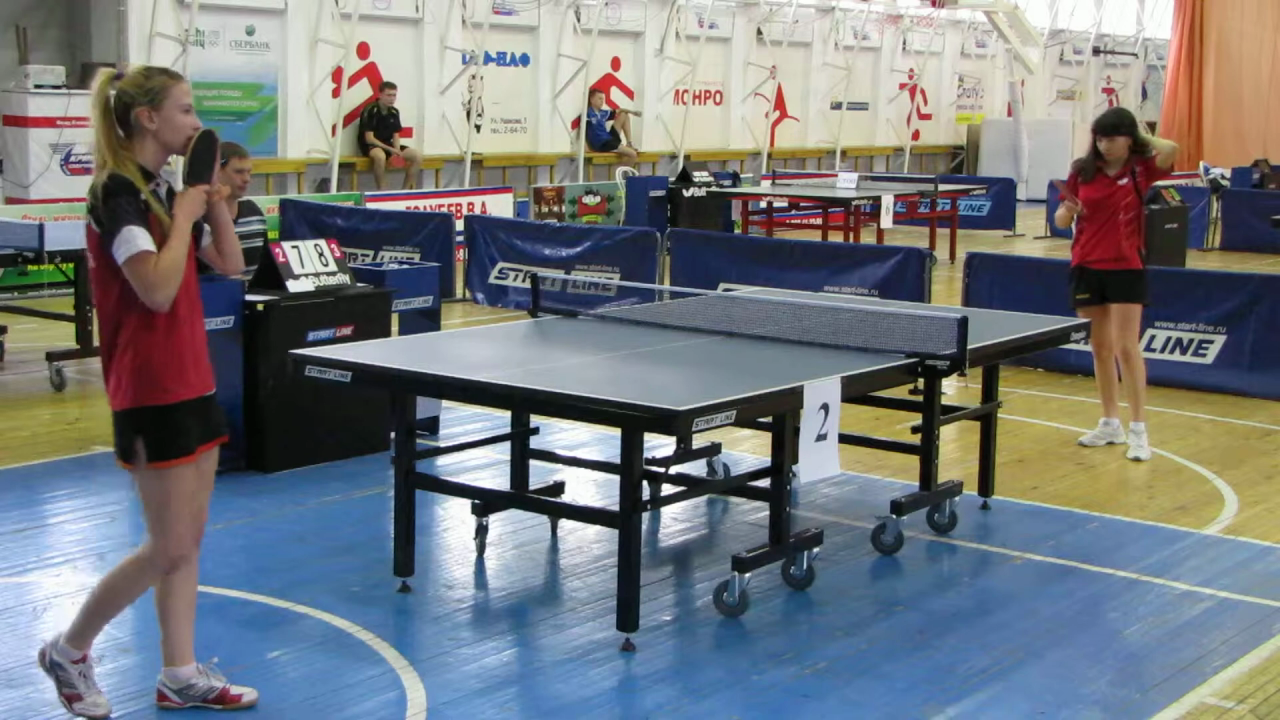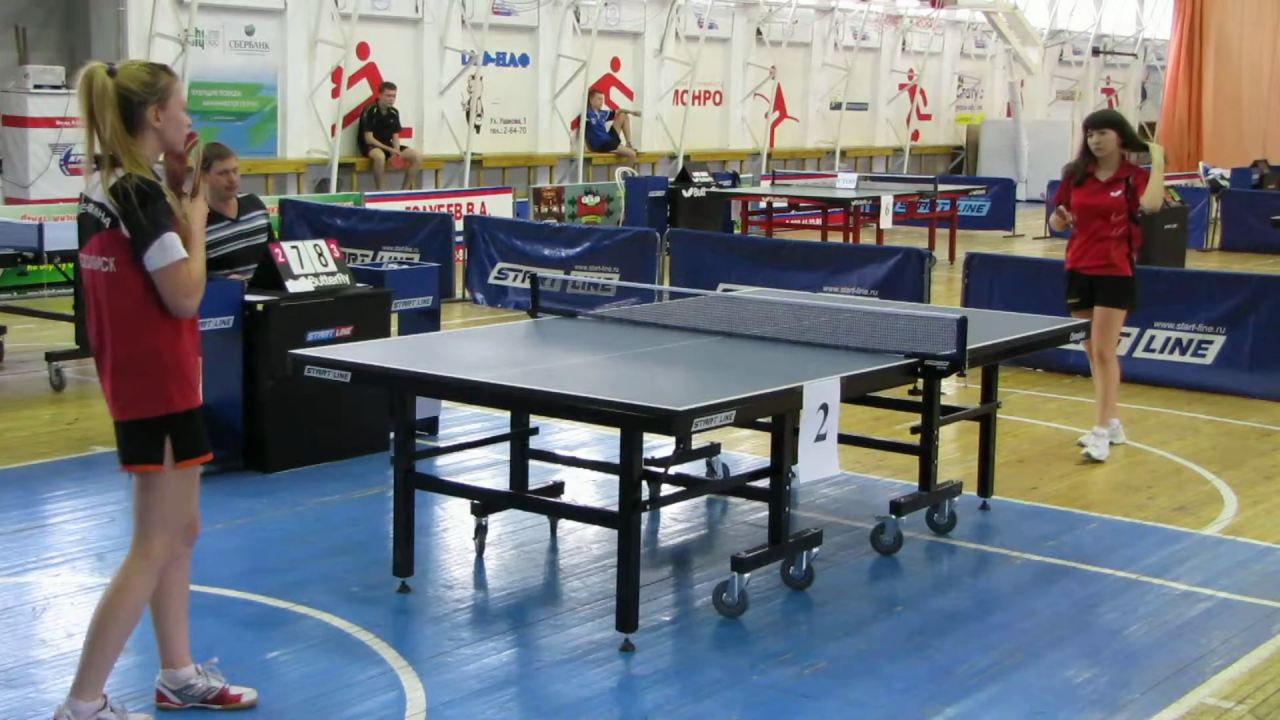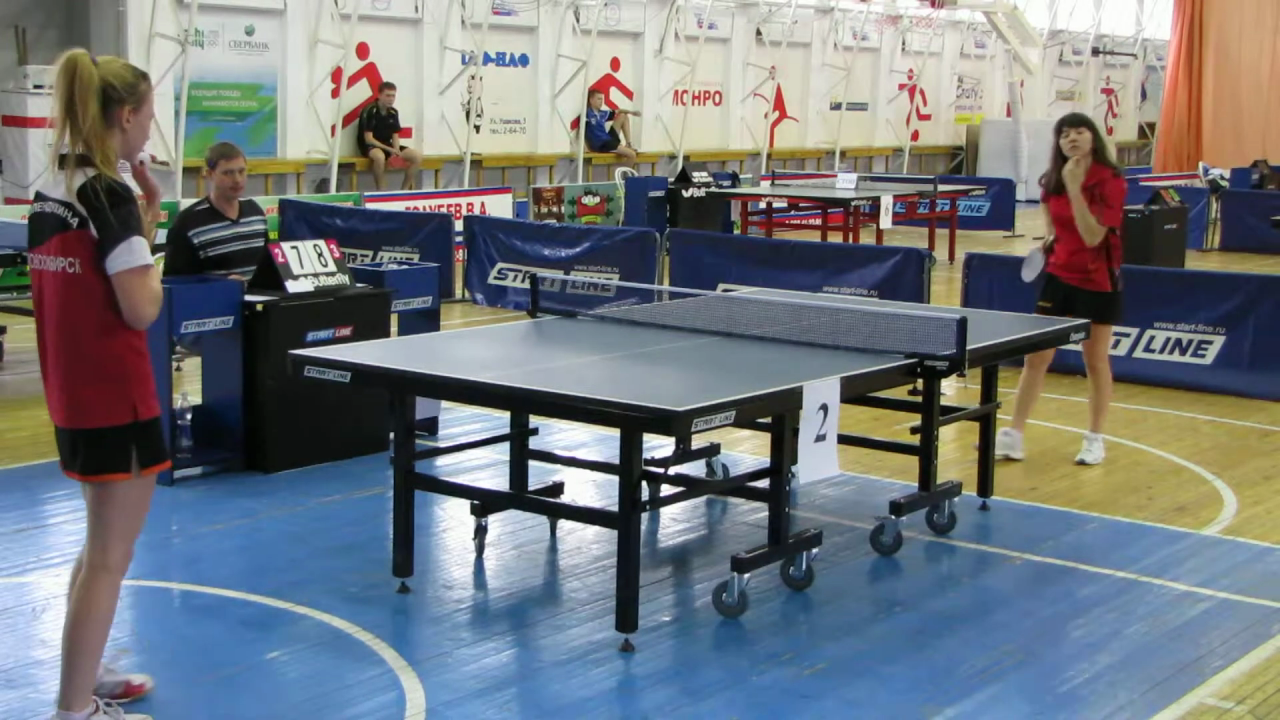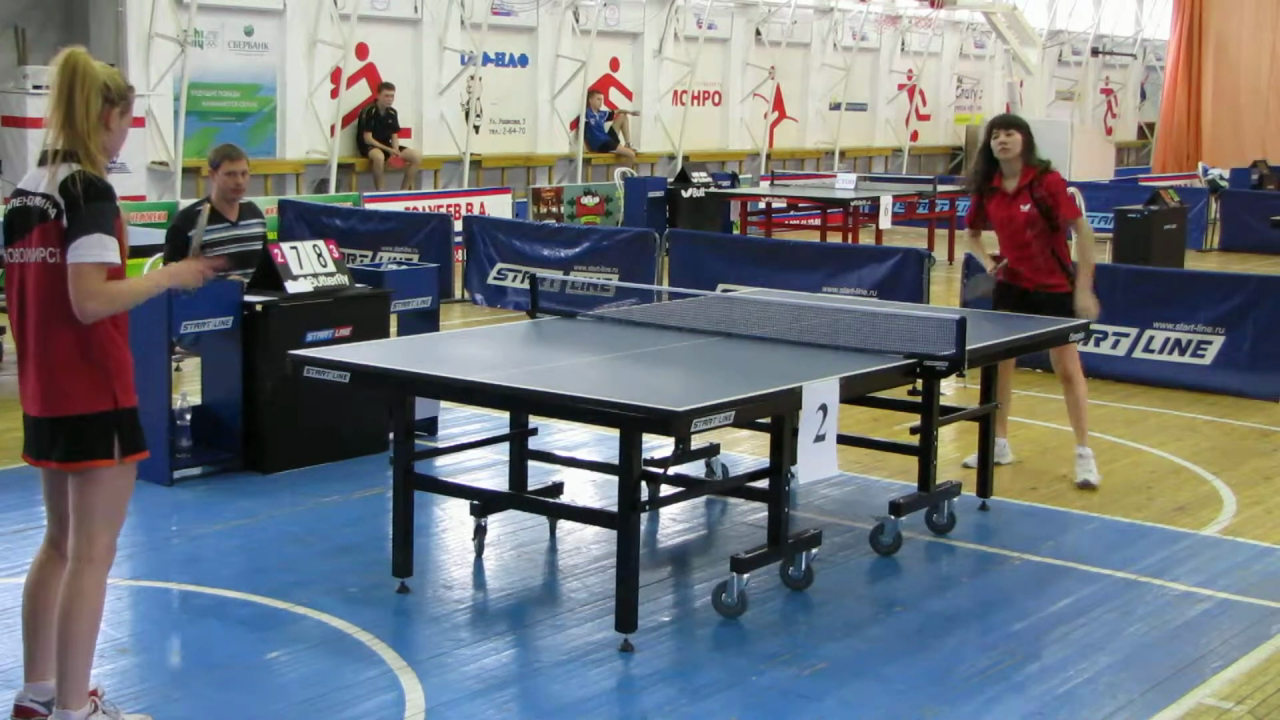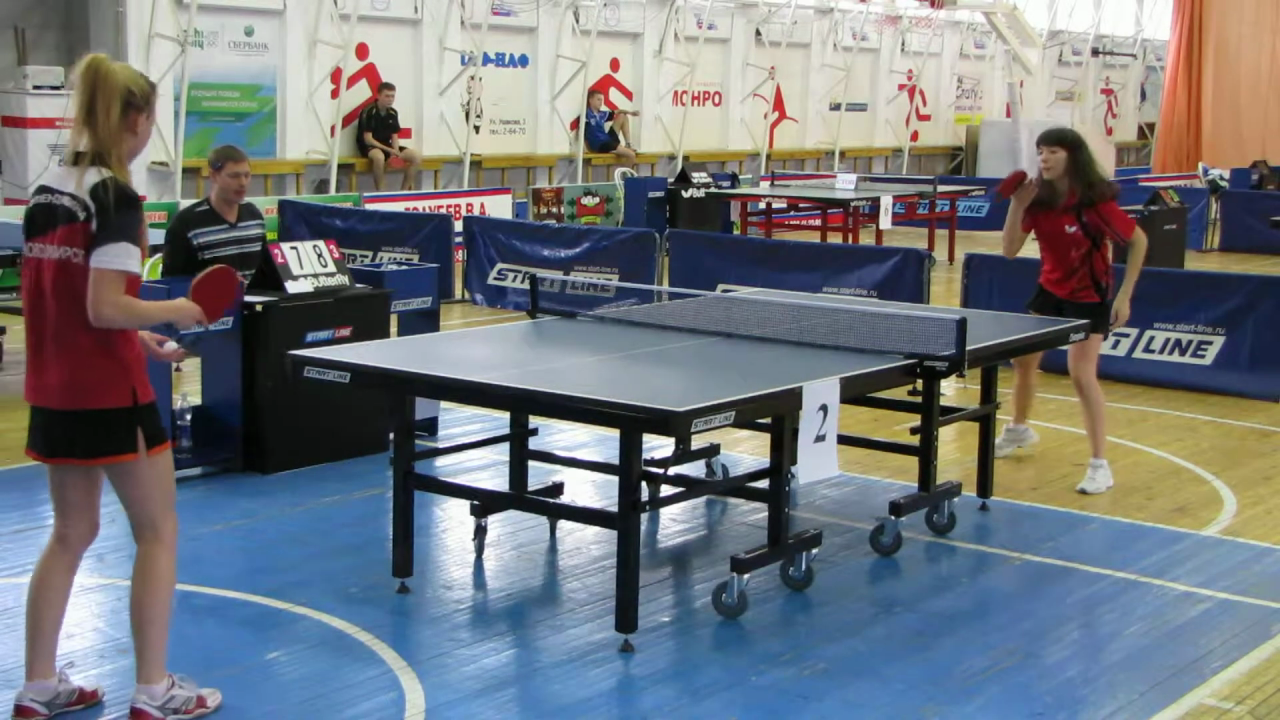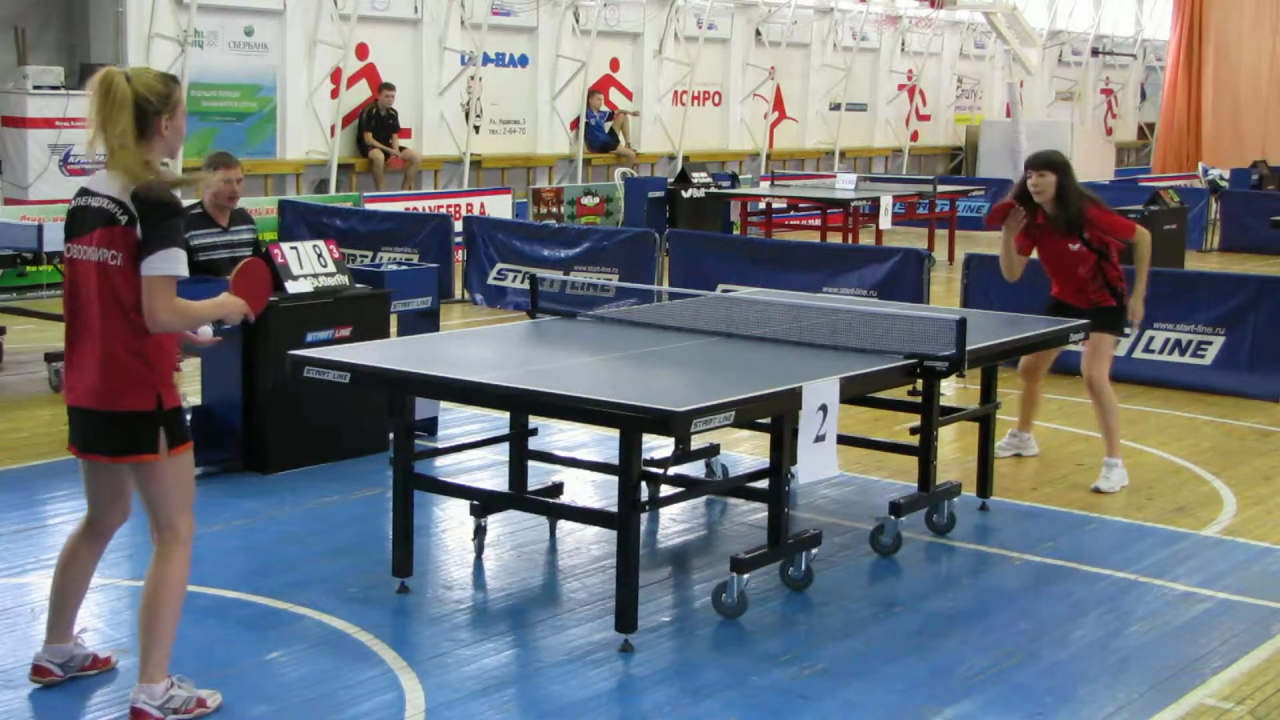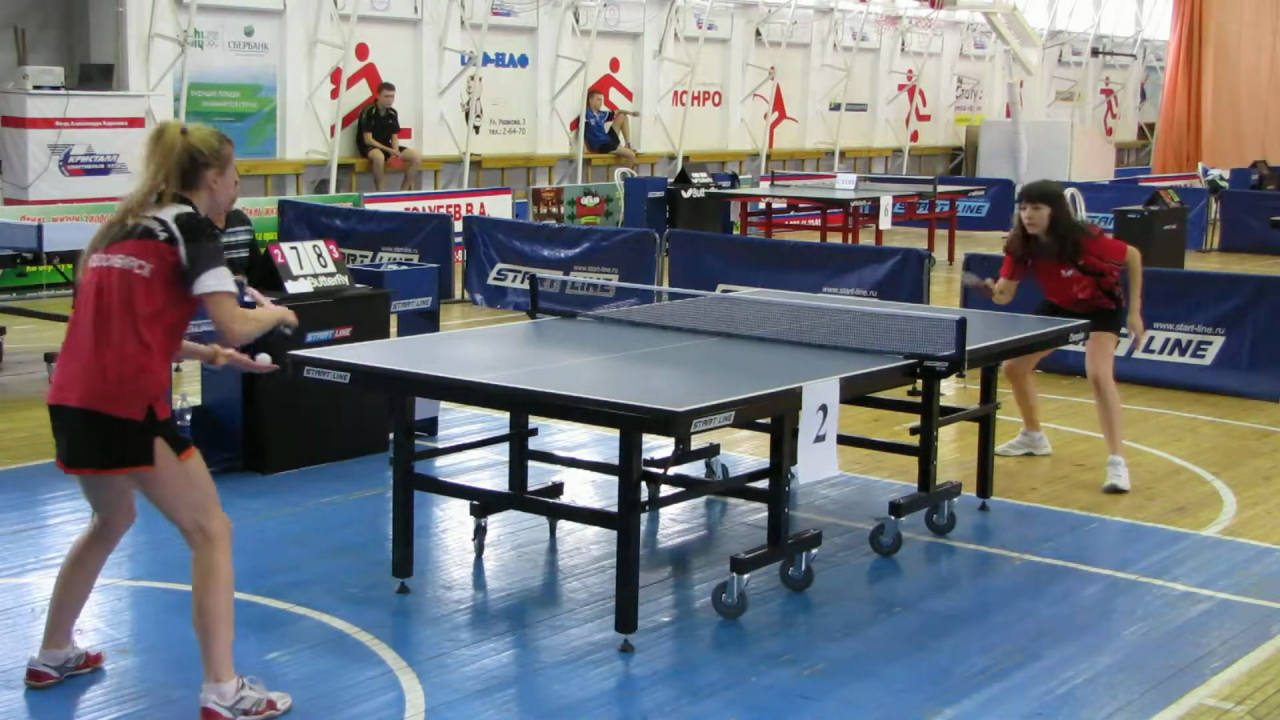
dt=0.7s
person 1, frame 1
left shoulder: (163, 188)
right shoulder: (116, 190)
left elbow: (231, 264)
right elbow: (157, 290)
left wrist: (214, 199)
right wrist: (184, 216)
left hip: (190, 381)
right hip: (151, 389)
left knee: (185, 540)
right knee: (172, 548)
right ankle: (69, 649)
person 1, frame 2
left shoulder: (106, 185)
right shoulder: (140, 193)
left elbow: (153, 268)
right elbow: (185, 297)
left wrist: (178, 191)
right wrist: (195, 223)
left hip: (137, 384)
right hip: (159, 389)
left knee: (178, 535)
right knee: (153, 550)
person 1, frame 3
left shoulder: (52, 190)
right shoulder: (107, 194)
right elbow: (141, 308)
left wrist: (148, 219)
right wrist: (155, 275)
left hip: (72, 397)
right hip: (115, 400)
left knee: (104, 544)
right knee: (110, 559)
person 1, frame 4
right shoulder: (88, 190)
right elbow: (90, 301)
right wrist: (170, 276)
right hip: (92, 397)
left knee: (59, 543)
right knee: (92, 554)
person 1, frame 5
left shoulder: (46, 191)
right shoulder: (115, 196)
left elbow: (61, 294)
right elbow: (106, 309)
right wrist: (172, 311)
left hip: (54, 392)
right hip: (109, 395)
left knee: (69, 534)
right knee: (158, 535)
person 1, frame 6
left shoulder: (87, 194)
right shoulder: (156, 203)
right elbow: (159, 315)
left wrist: (181, 326)
right wrist: (220, 306)
left hip: (87, 389)
right hip: (138, 395)
left knee: (104, 518)
right knee: (174, 536)
left ankle: (56, 651)
person 1, frame 7
left shoulder: (122, 226)
right shoulder: (189, 227)
right elbow: (237, 328)
left wrist: (202, 352)
right wrist: (272, 311)
left hip: (70, 402)
right hip: (126, 408)
left knee: (113, 520)
right knee: (210, 532)
left ankle: (52, 655)
person 2, frame 1
left shoulder: (1140, 170)
right shoulder: (1082, 170)
left elbow: (1170, 149)
right elbow: (1060, 221)
left wrist: (1143, 138)
right wrist: (1068, 210)
left hip: (1126, 268)
right hip: (1086, 268)
left knee: (1126, 347)
right knee: (1100, 348)
left ankle: (1138, 430)
right ankle: (1110, 423)
person 2, frame 2
left shoulder: (1135, 177)
right shoulder: (1075, 175)
left elbow: (1152, 205)
right elbow: (1057, 223)
left wrist: (1157, 160)
right wrist: (1061, 218)
left hip: (1115, 273)
right hip: (1079, 271)
left knee: (1104, 351)
right knee: (1093, 352)
left ankle: (1101, 432)
right ankle: (1111, 424)
person 2, frame 3
left shoulder: (1111, 182)
right shoulder: (1053, 181)
left elbow: (1093, 237)
left wrist: (1074, 188)
right wrist: (1051, 237)
left hip: (1096, 284)
right hip: (1058, 278)
left knee: (1095, 363)
right knee: (1034, 357)
left ankle: (1094, 438)
right ankle: (1012, 436)
person 2, frame 4
left shoulder: (1048, 181)
right shoulder: (986, 189)
left elbow: (1083, 232)
right elbow: (973, 234)
left wrist: (1084, 288)
right wrist: (987, 262)
left hip: (1054, 286)
right hip: (1011, 285)
left knee: (1068, 369)
right knee: (998, 364)
left ankle: (1084, 455)
right ankle: (999, 445)
person 2, frame 5
left shoulder: (1096, 202)
right shoulder: (1038, 198)
left elbow: (1139, 241)
right elbow: (1010, 250)
left wrist: (1124, 295)
right wrist: (1017, 206)
left hip: (1088, 296)
right hip: (1049, 289)
left knee: (1082, 376)
right knee: (1023, 359)
left ankle: (1099, 465)
right ankle: (1019, 429)
person 2, frame 6
left shoulder: (1089, 214)
right shoulder: (1031, 220)
left elbow: (1142, 237)
right elbow: (1011, 274)
left wrist: (1138, 294)
right wrist: (1009, 235)
left hip: (1104, 303)
right hip: (1064, 301)
left knee: (1094, 376)
right knee: (1029, 367)
left ankle: (1115, 464)
right ankle: (1022, 437)
person 2, frame 7
left shoulder: (1084, 240)
right shoulder: (1021, 246)
left elbow: (1133, 257)
right elbow: (1004, 294)
left wrist: (1134, 312)
right wrist: (993, 291)
left hip: (1101, 307)
right hip: (1058, 308)
left knee: (1099, 374)
right knee: (1013, 367)
left ankle: (1117, 462)
right ankle: (1033, 435)
